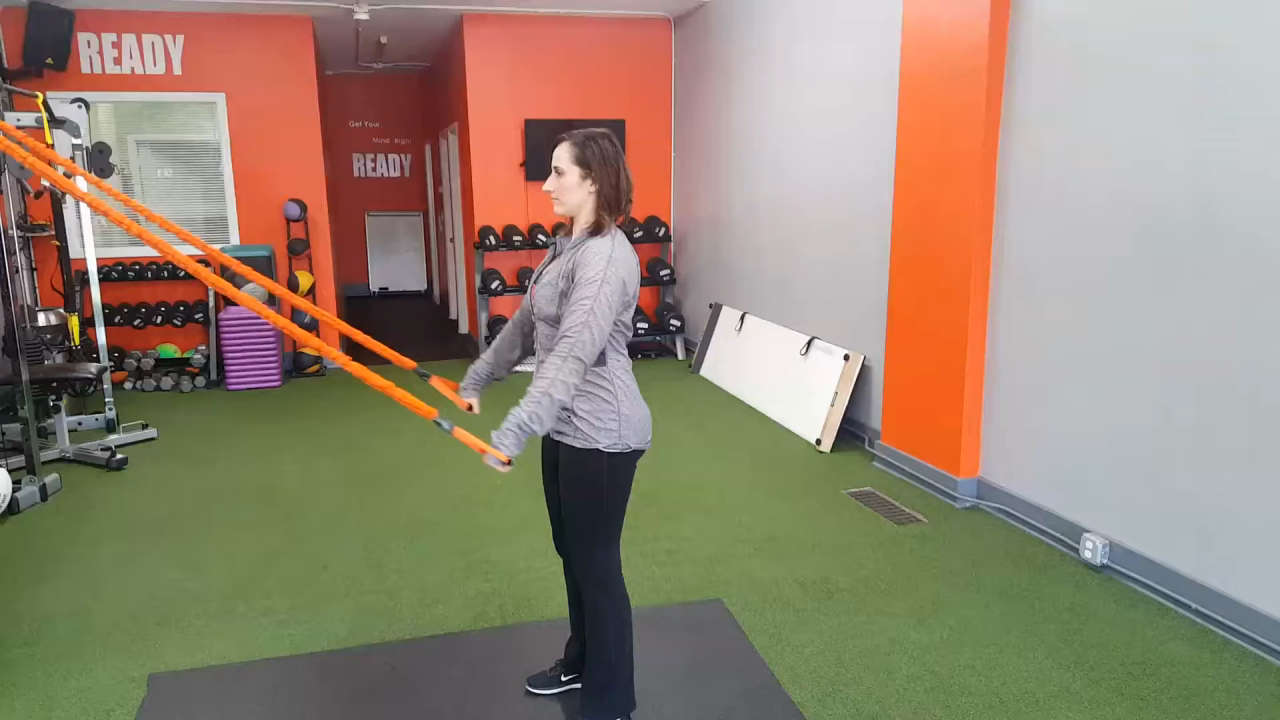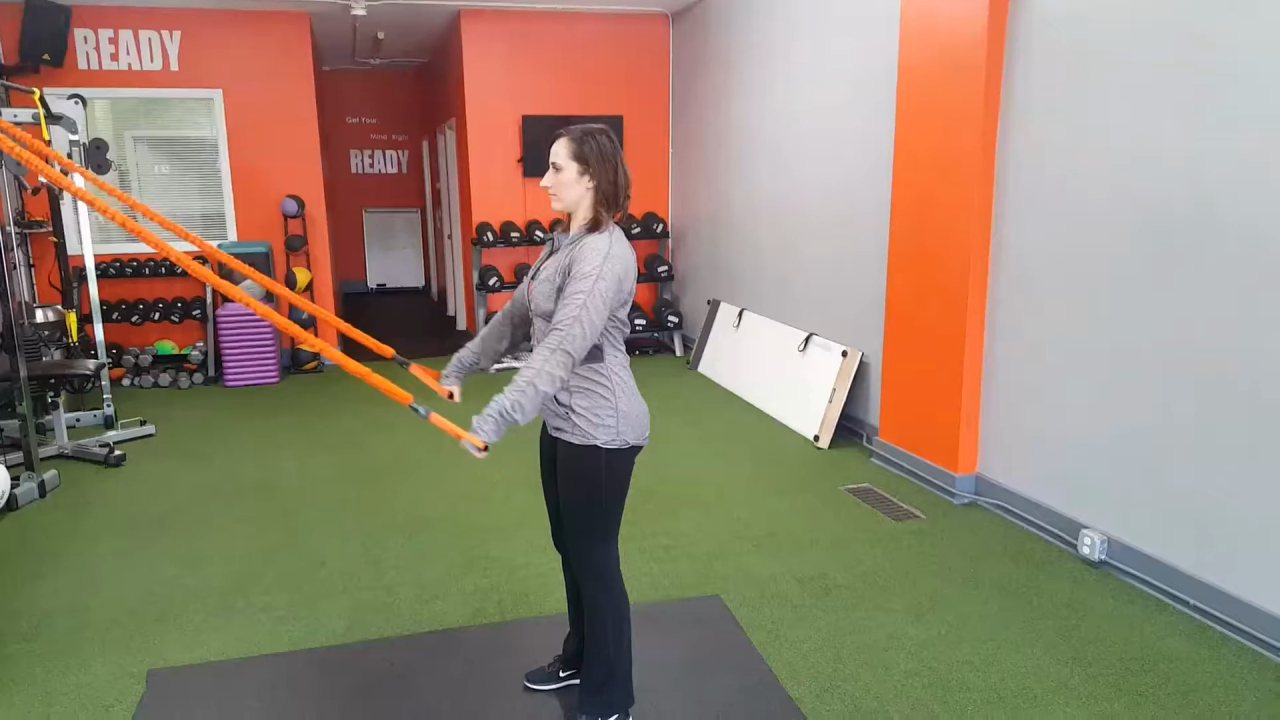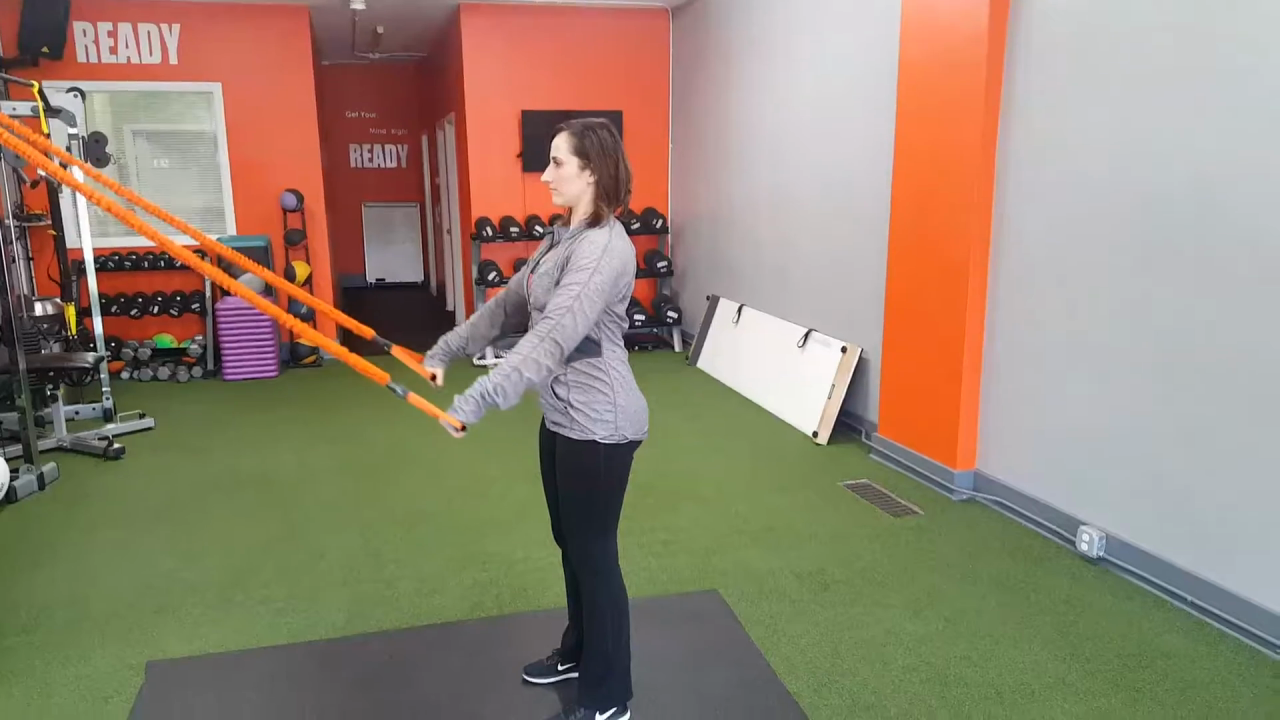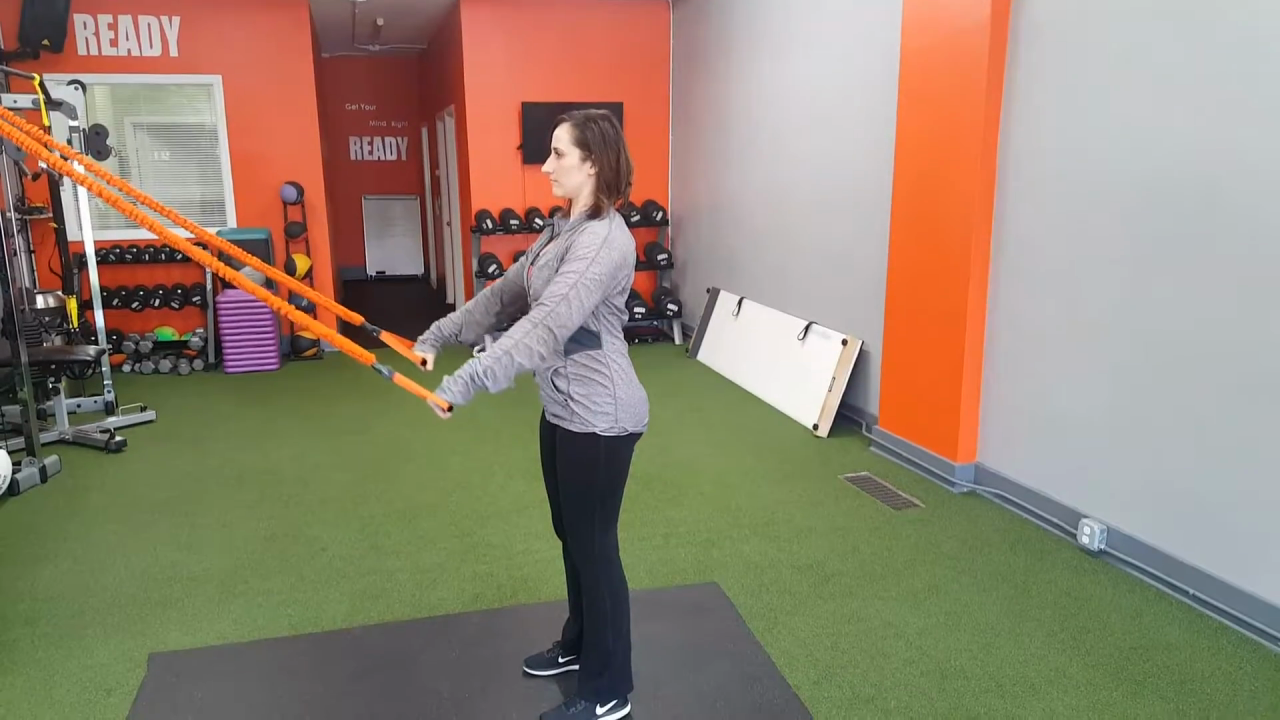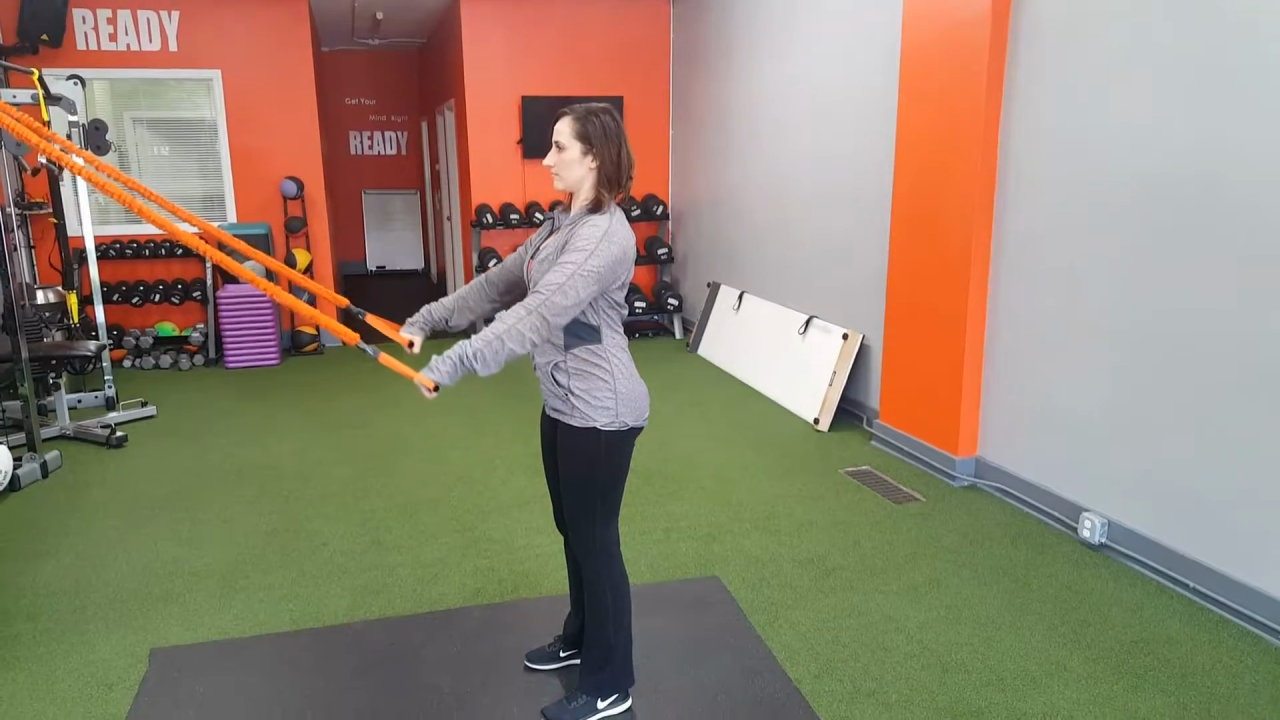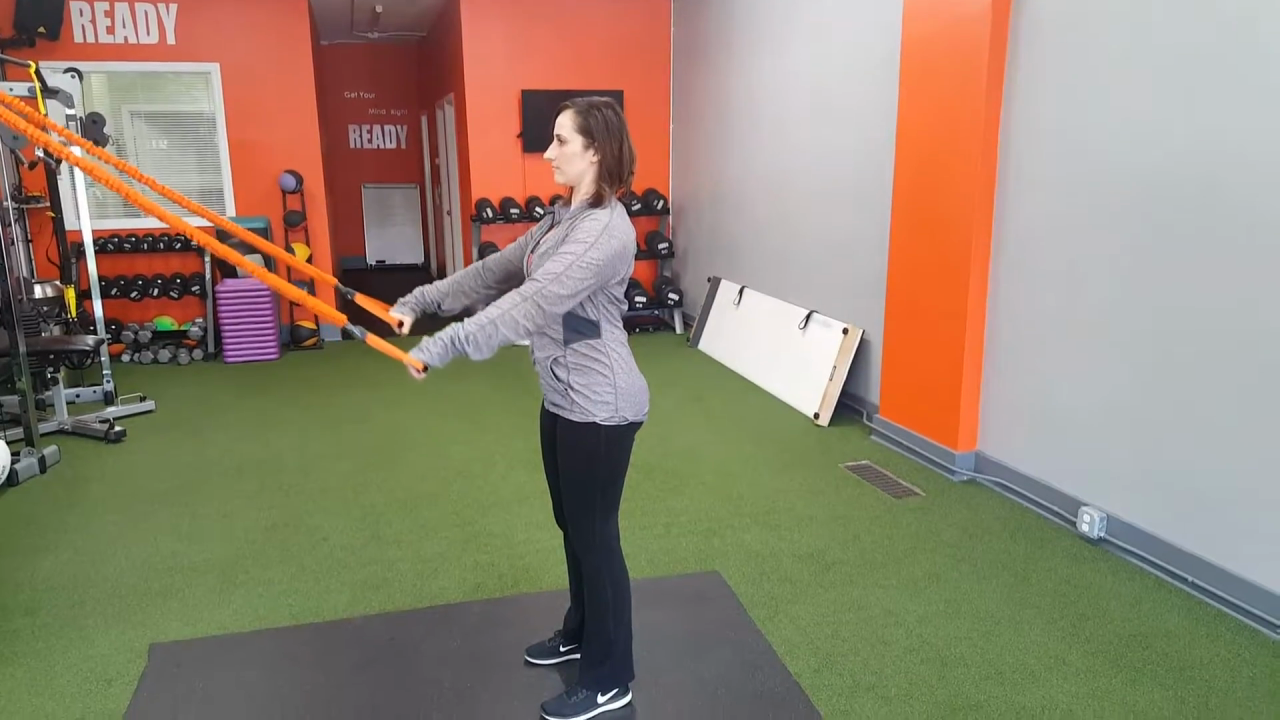
dt=0.2s
person 1, frame 1
left shoulder: (607, 257)
right shoulder: (568, 248)
left elbow: (575, 351)
right elbow: (525, 324)
left wrist: (513, 431)
right wrist: (477, 377)
left hip: (601, 435)
right hip: (567, 428)
left knee: (596, 562)
right knee: (572, 552)
right ankle: (581, 662)
person 1, frame 2
left shoulder: (605, 254)
right shoulder: (564, 245)
left elbow: (564, 345)
right elbow: (516, 317)
left wrist: (494, 419)
right wrist: (459, 366)
left hip: (600, 431)
right hip: (564, 424)
left knee: (595, 559)
right knee: (570, 548)
right ankle: (580, 655)
person 1, frame 3
left shoulder: (604, 248)
right shoulder: (564, 238)
left elbow: (553, 336)
right elbow: (509, 305)
left wrist: (476, 401)
right wrist: (445, 351)
left hip: (599, 426)
right hip: (563, 419)
left knee: (594, 553)
right knee: (571, 544)
right ankle: (578, 650)
person 1, frame 4
left shoulder: (605, 240)
right shoulder: (564, 230)
left elbow: (548, 324)
right elbow: (507, 293)
left wrist: (464, 384)
right wrist: (437, 336)
left hip: (599, 418)
right hip: (563, 411)
left knee: (594, 545)
right knee: (572, 536)
right ankle: (579, 643)
person 1, frame 5
left shoulder: (605, 235)
right shoulder: (563, 224)
left elbow: (540, 313)
right elbow: (501, 282)
left wrist: (452, 365)
right wrist: (426, 319)
left hip: (600, 413)
right hip: (564, 405)
left knee: (595, 540)
right knee: (572, 530)
right ankle: (581, 638)
person 1, frame 6
left shoulder: (606, 230)
right shoulder: (563, 218)
left elbow: (533, 302)
right elbow: (496, 270)
left wrist: (442, 346)
right wrist: (418, 301)
left hip: (600, 407)
right hip: (564, 400)
left knee: (595, 535)
right knee: (572, 525)
right ankle: (581, 632)
